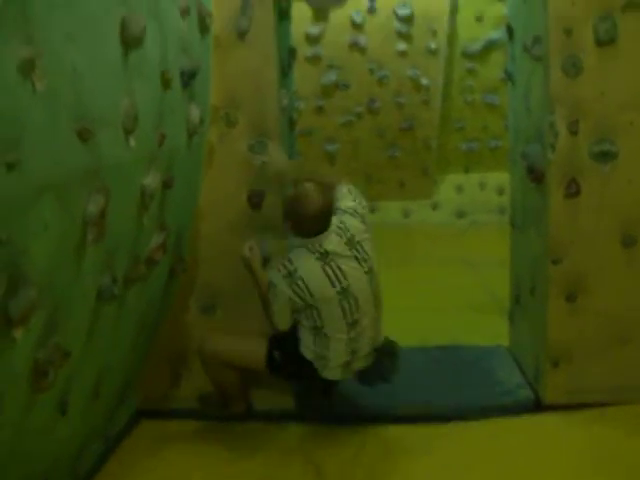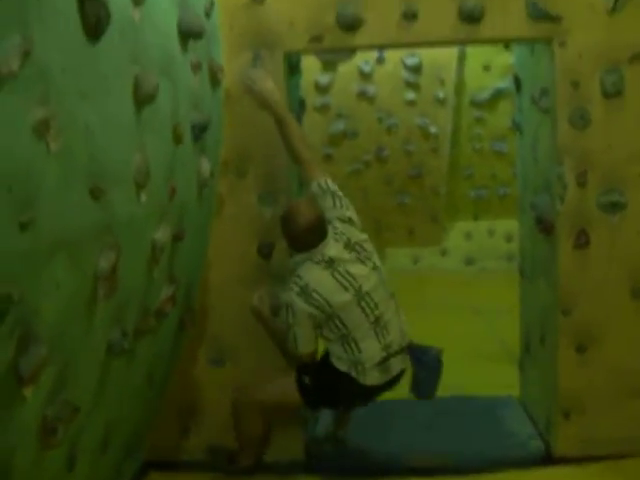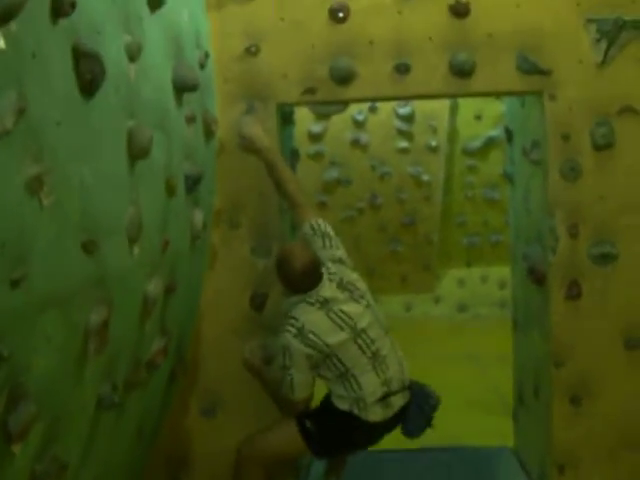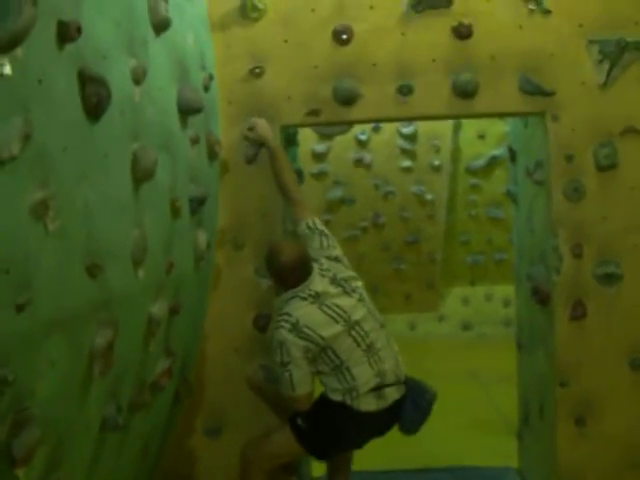
dt=0.3s
person 1, frame 1
left shoulder: (288, 274)
right shoulder: (353, 225)
left elbow: (279, 320)
right elbow: (342, 188)
left wrist: (255, 268)
right wrist: (295, 179)
left hip: (323, 368)
right hip: (368, 353)
left knee: (210, 348)
left ankle: (236, 403)
person 1, frame 2
left shoulder: (300, 292)
right shoulder: (344, 227)
left elbow: (303, 358)
right elbow: (310, 164)
left wrist: (267, 315)
right wrist: (276, 105)
left hip: (360, 380)
right hip: (396, 362)
left knee: (245, 400)
left ankle: (244, 464)
person 1, frame 3
left shoulder: (296, 334)
right shoulder: (338, 267)
left elbow: (297, 403)
right elbow: (300, 204)
left wrist: (259, 368)
right wrist: (265, 149)
left hip: (362, 419)
right hip: (399, 399)
person 1, frame 4
left shoulder: (290, 327)
right shoulder: (331, 261)
left elbow: (299, 403)
right elbow: (296, 199)
left wrist: (261, 385)
right wrist: (271, 143)
left hip: (359, 412)
right hip: (393, 398)
